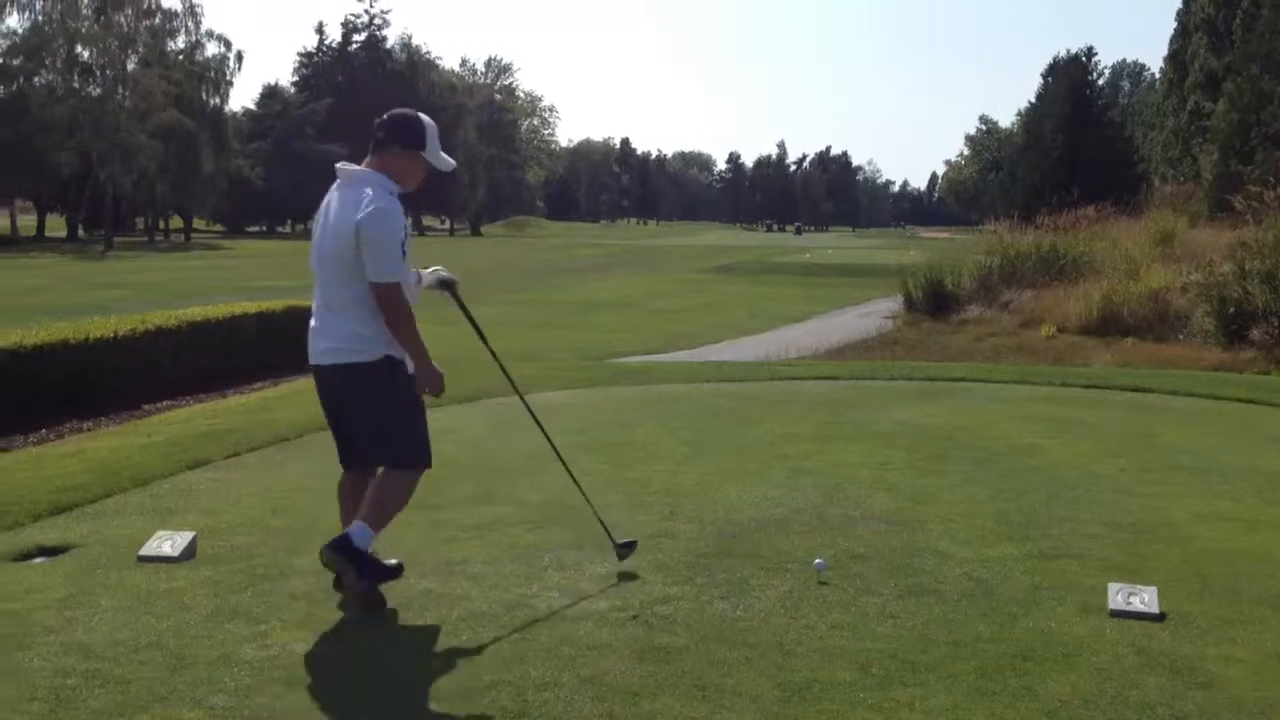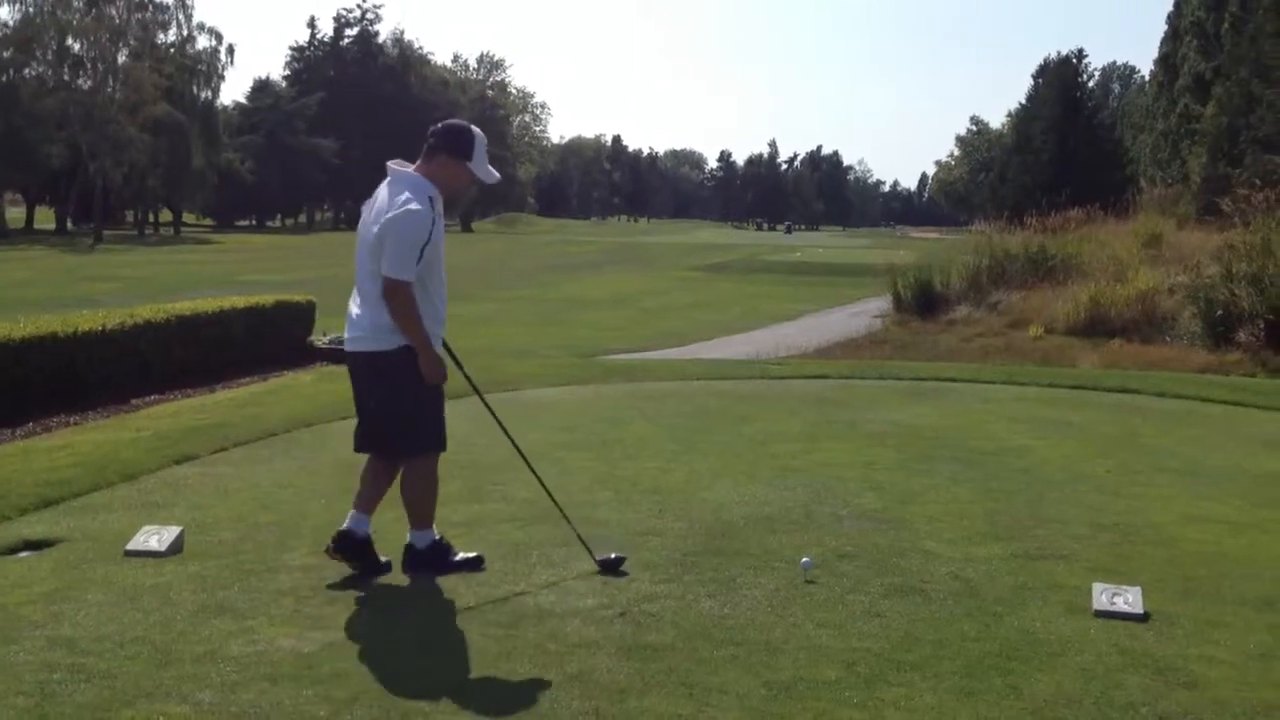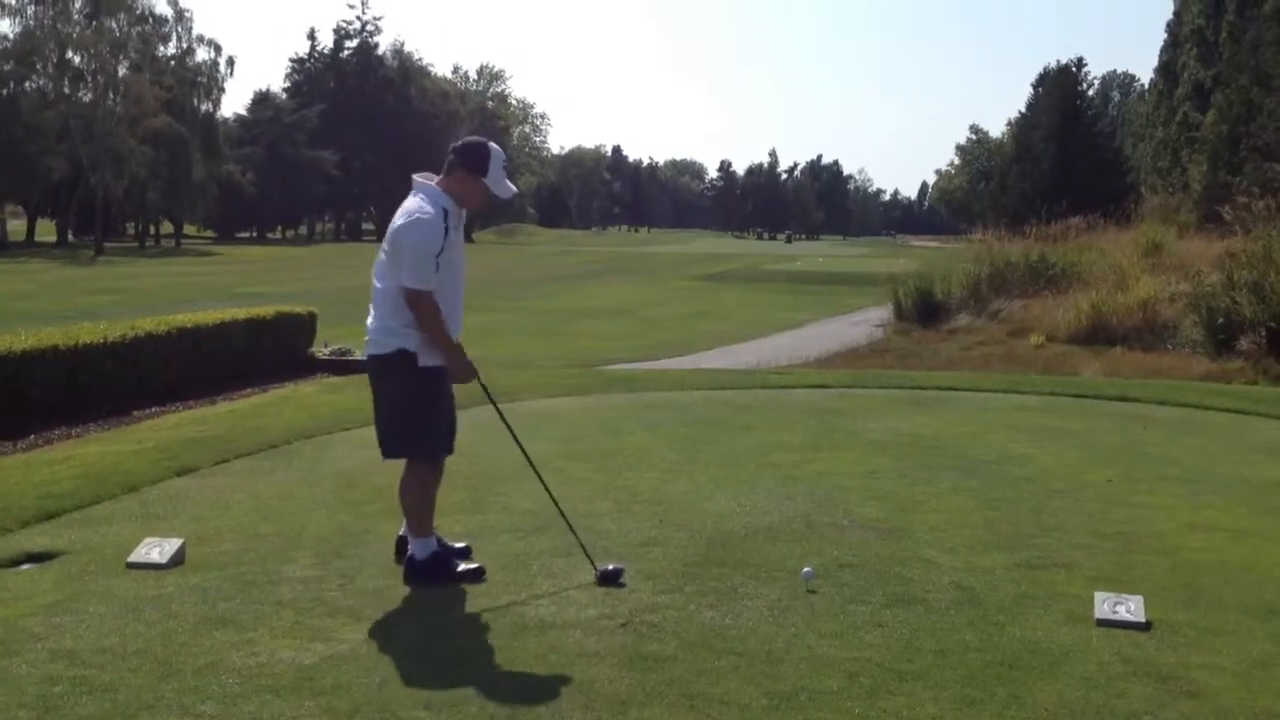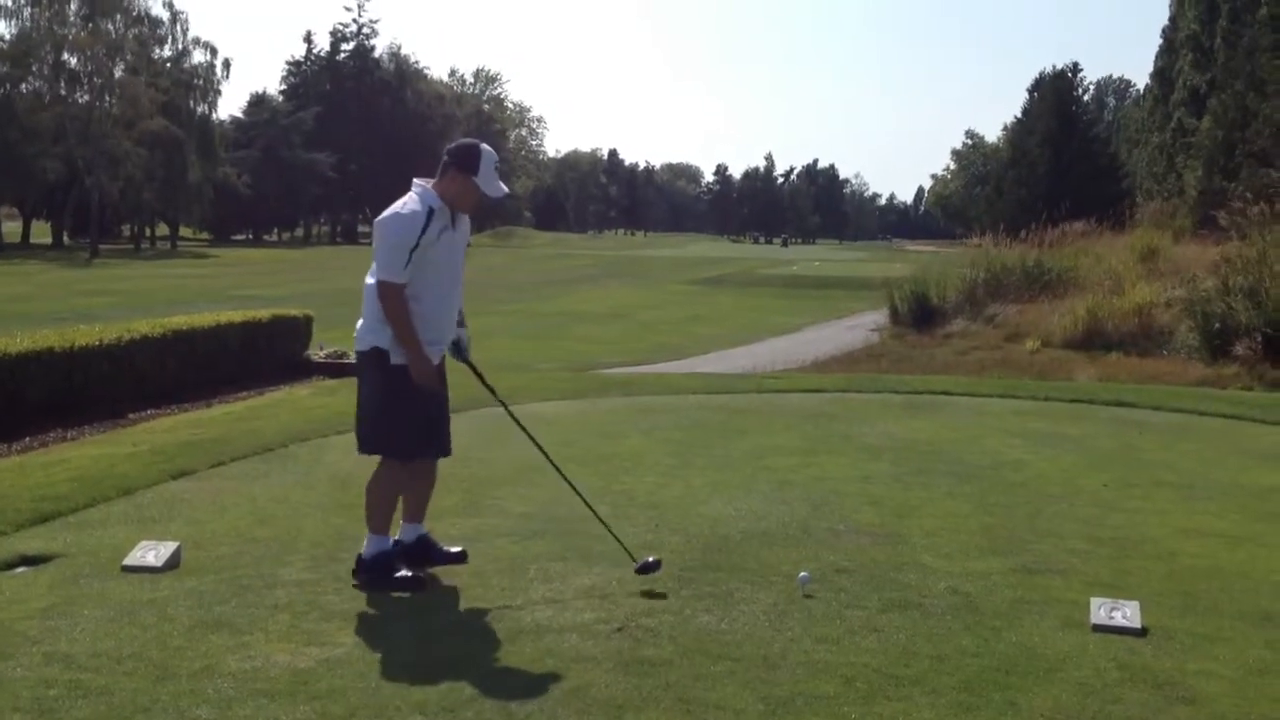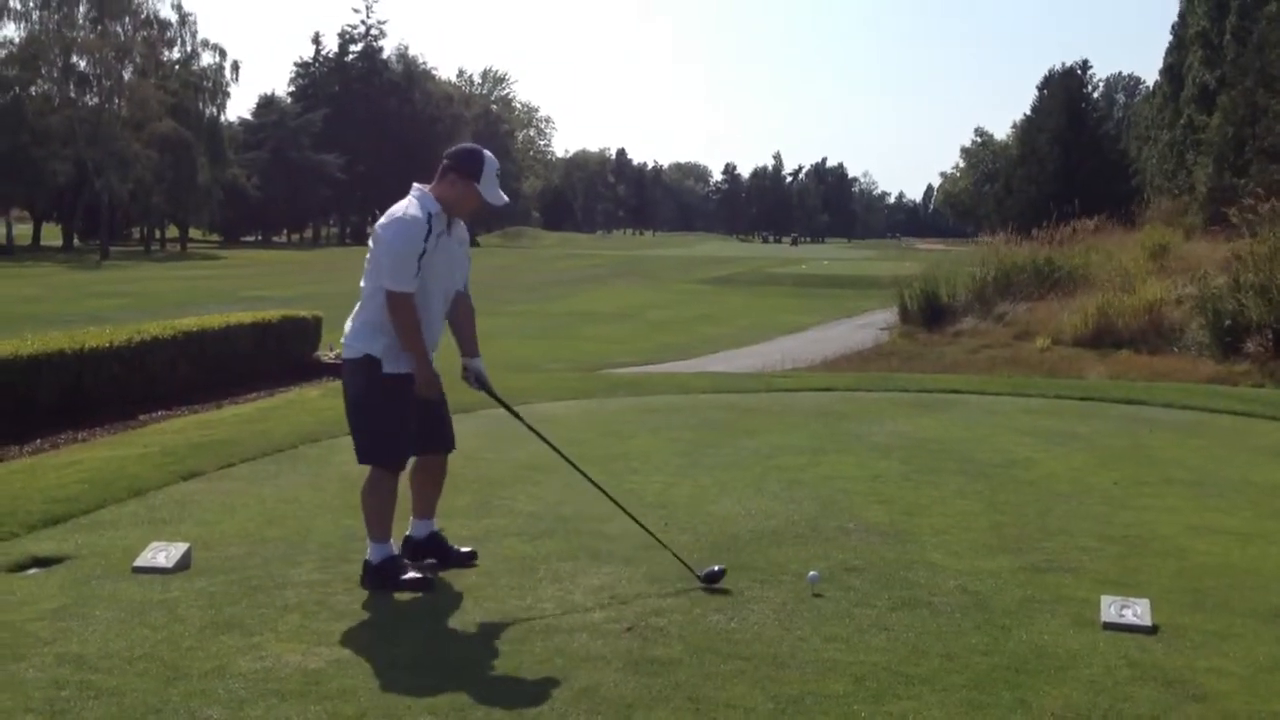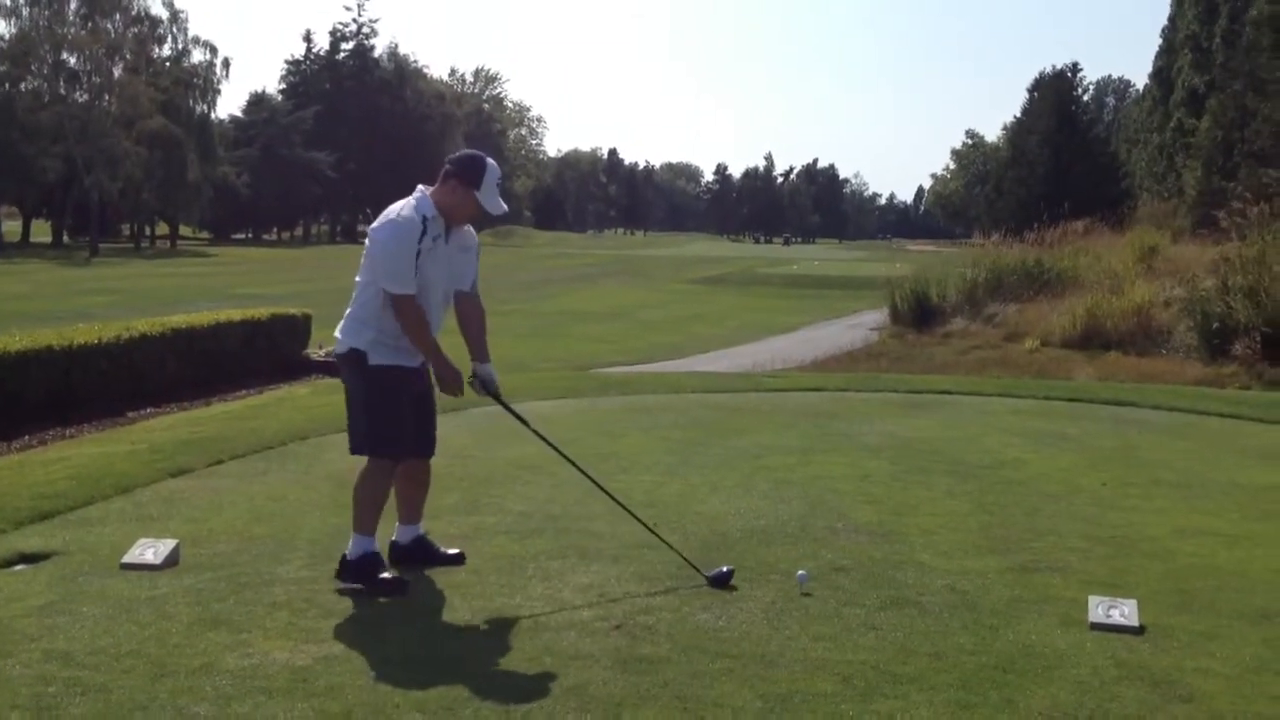
dt=0.5s
person 1, frame 1
left shoulder: (341, 194)
right shoulder: (380, 210)
right elbow: (386, 298)
left wrist: (418, 277)
right wrist: (423, 363)
left hip: (331, 354)
right hip: (371, 359)
left knee: (359, 462)
right knee: (406, 462)
left ankle: (355, 556)
right ankle: (352, 543)
person 1, frame 2
left shoulder: (397, 191)
right shoulder: (415, 211)
right elbow: (396, 290)
right wrist: (427, 351)
left hip: (371, 344)
right hip: (398, 350)
left knee: (389, 448)
right knee: (421, 450)
left ankle: (355, 534)
right ankle: (423, 546)
person 1, frame 3
left shoulder: (447, 211)
right shoulder: (423, 221)
right elbow: (417, 300)
left wrist: (449, 353)
right wrist: (455, 355)
left hip: (426, 352)
right hip: (405, 353)
left knee: (434, 452)
right knee: (422, 455)
left ankle: (416, 537)
right ankle: (422, 557)
person 1, frame 4
left shoulder: (459, 219)
right shoulder: (406, 219)
right elbow: (390, 294)
left wrist: (457, 327)
right wrist: (414, 357)
left hip: (429, 354)
right hip: (392, 356)
left knee: (427, 453)
right knee: (398, 456)
left ankle: (412, 539)
right ankle: (374, 555)
person 1, frame 5
left shoulder: (455, 230)
right shoulder: (406, 224)
left elbow: (457, 299)
right elbow: (399, 303)
left wrist: (471, 358)
right wrist: (423, 369)
left hip: (414, 362)
right hip: (378, 360)
left knee: (435, 450)
right knee: (387, 463)
left ankle: (422, 536)
right ankle: (380, 560)
person 1, frame 6
left shoulder: (463, 236)
right shoulder: (401, 225)
left elbow: (468, 301)
right elbow: (404, 305)
left wrist: (483, 364)
right wrist: (442, 364)
left hip: (411, 357)
right hip: (371, 352)
left knee: (418, 454)
right knee: (386, 455)
left ankle: (409, 539)
right ankle: (359, 556)
